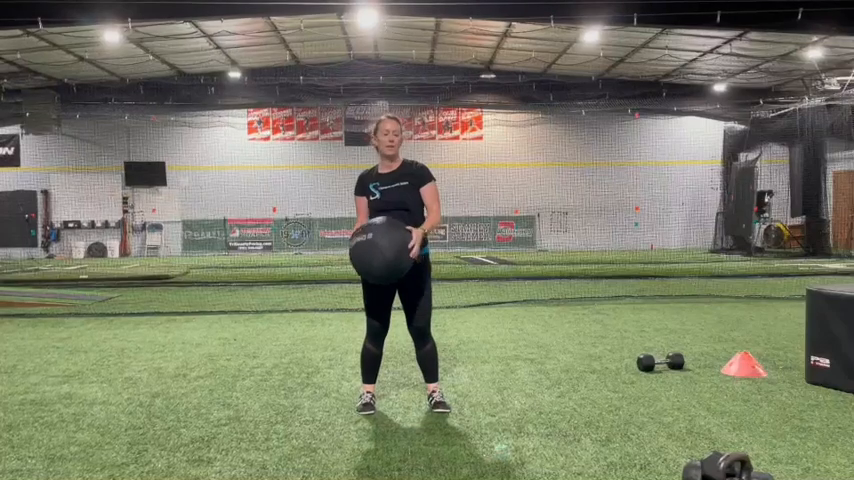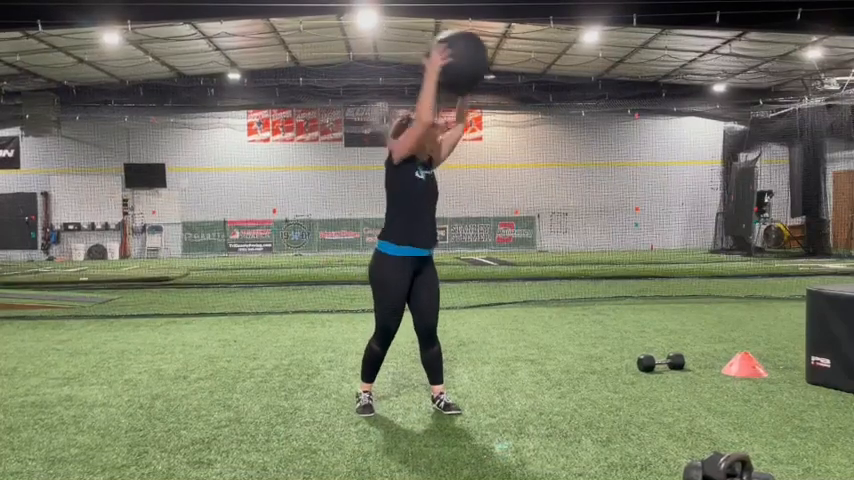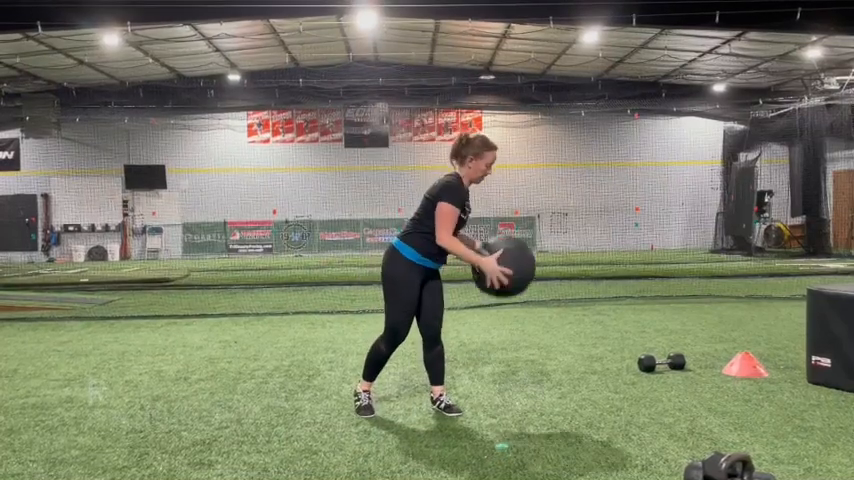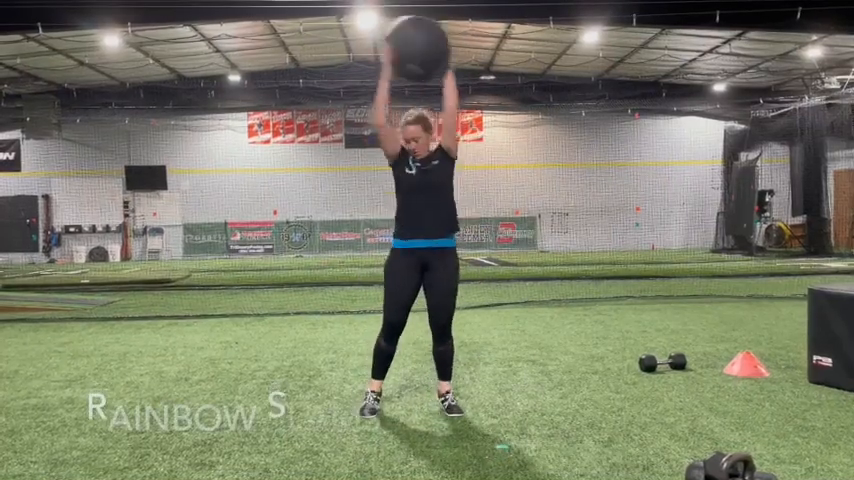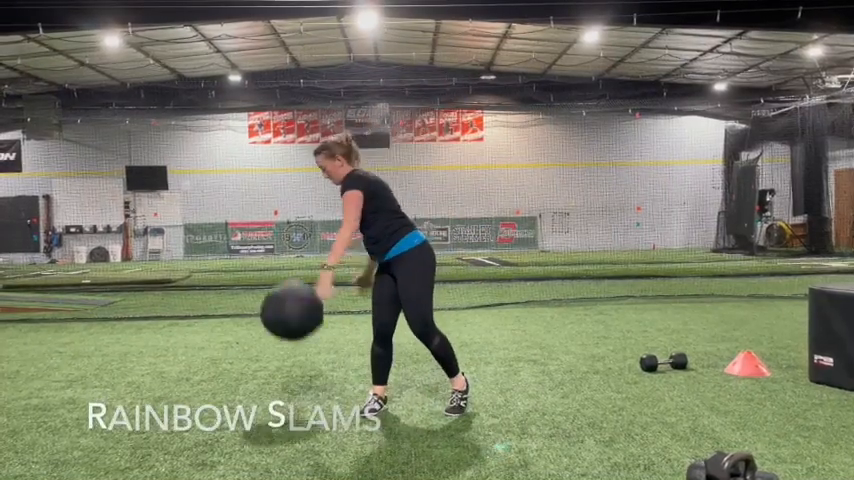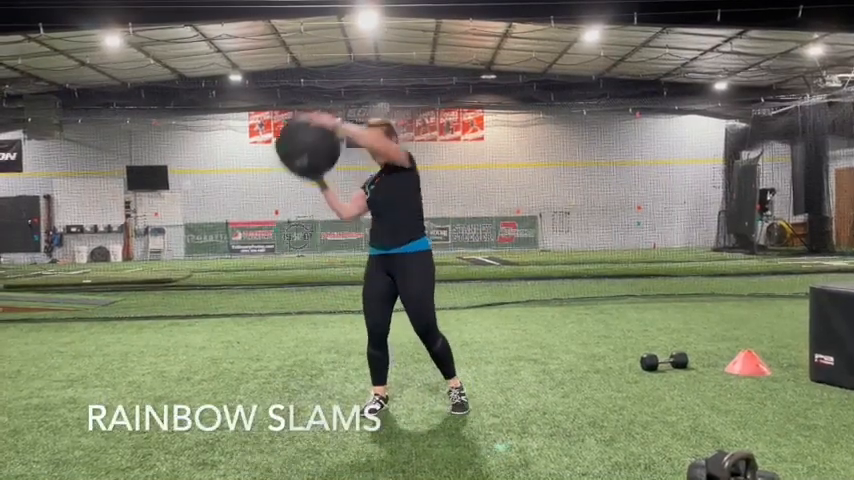
dt=0.7s
person 1, frame 1
left shoulder: (417, 171)
right shoulder: (365, 179)
left elbow: (435, 213)
right elbow: (362, 222)
left wrist: (421, 231)
left hip: (415, 262)
left knee: (420, 328)
right knee: (376, 328)
left ankle: (434, 391)
right ankle: (368, 392)
person 1, frame 2
left shoulder: (427, 163)
right shoulder: (398, 161)
left elbow: (458, 128)
right elbow: (424, 119)
right wrist: (431, 74)
left hip: (423, 262)
right hip: (392, 261)
left knee: (428, 330)
right knee: (386, 331)
left ankle: (439, 394)
right ankle: (365, 391)
person 1, frame 3
left shoulder: (460, 190)
right shoulder: (451, 187)
left elbow: (453, 236)
right elbow: (444, 238)
left wrist: (482, 257)
right wrist: (483, 263)
left hip: (428, 269)
right hip: (403, 265)
left knee: (432, 333)
right knee: (395, 332)
left ankle: (438, 395)
right ankle: (363, 390)
person 1, frame 4
left shoulder: (443, 158)
right shoulder: (398, 159)
left elbow: (450, 115)
right elbow: (380, 121)
left wrist: (447, 73)
right wrist: (386, 71)
left hip: (442, 254)
right hip: (405, 254)
left knee: (442, 327)
right knee: (392, 325)
left ankle: (445, 391)
right ankle: (374, 391)
person 1, frame 5
left shoulder: (353, 183)
right shoulder: (364, 183)
left elbow: (348, 230)
left wrist: (327, 271)
right wrist: (369, 270)
left hip: (413, 258)
right hip: (391, 264)
left knee: (422, 327)
right knee: (381, 331)
left ankle: (459, 384)
right ankle: (378, 394)
person 1, frame 6
left shoulder: (403, 164)
right shoulder: (372, 183)
left elbow: (377, 143)
right elbow: (347, 212)
left wrist: (334, 123)
right wrist: (321, 184)
left hip: (413, 259)
right hip: (379, 262)
left knee: (426, 328)
right knee: (376, 332)
left ankle: (456, 387)
right ankle: (379, 394)
